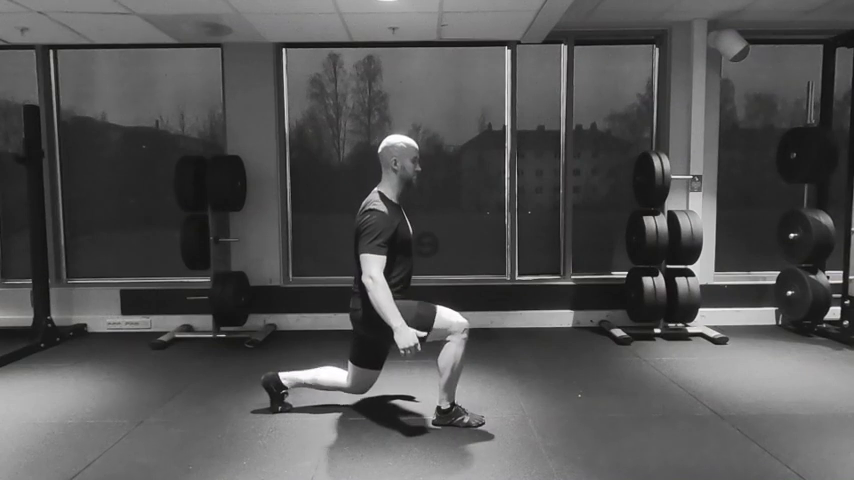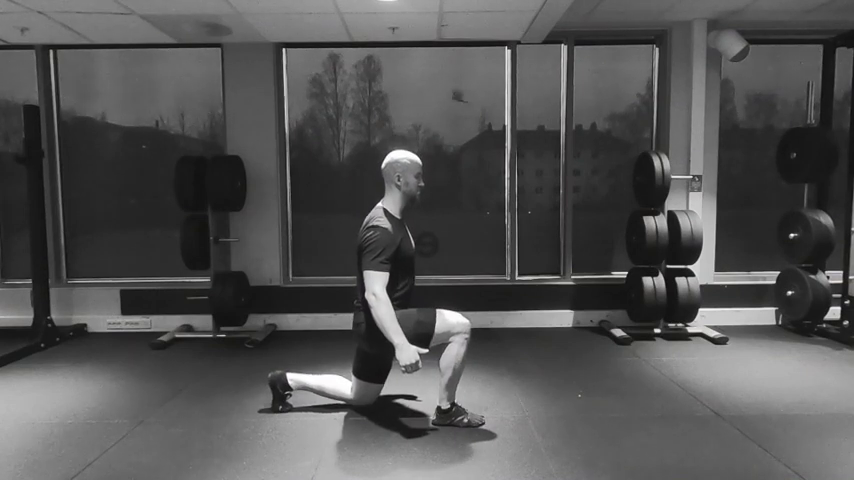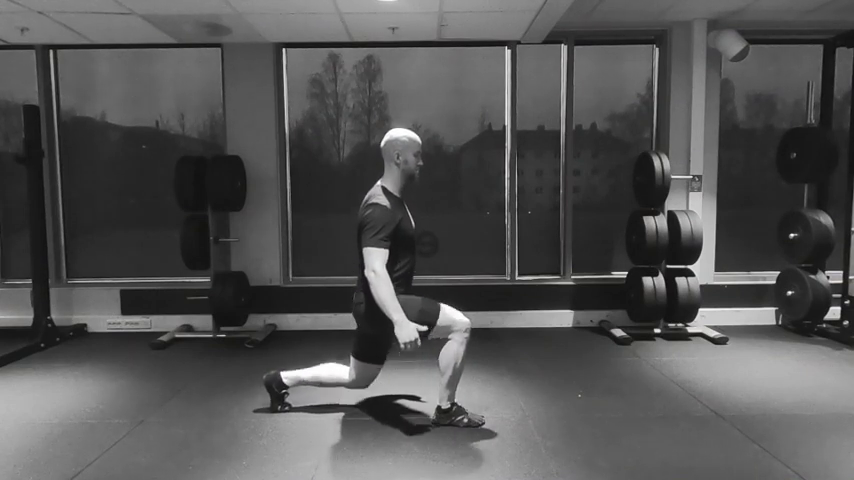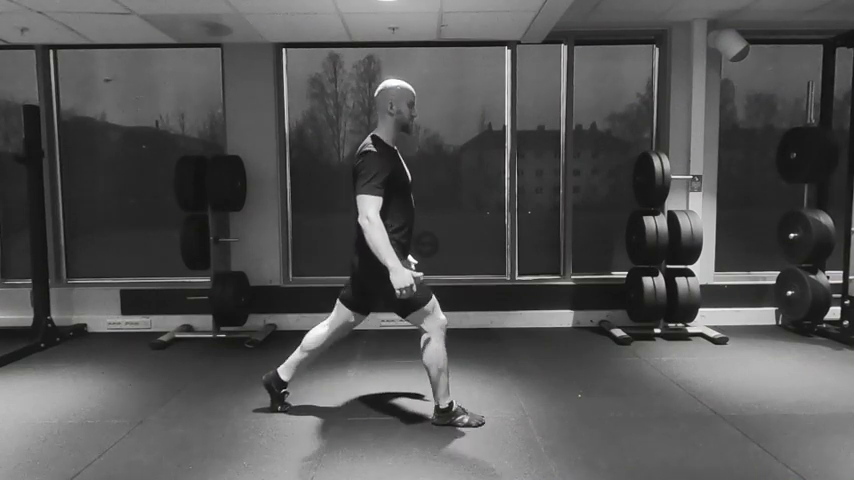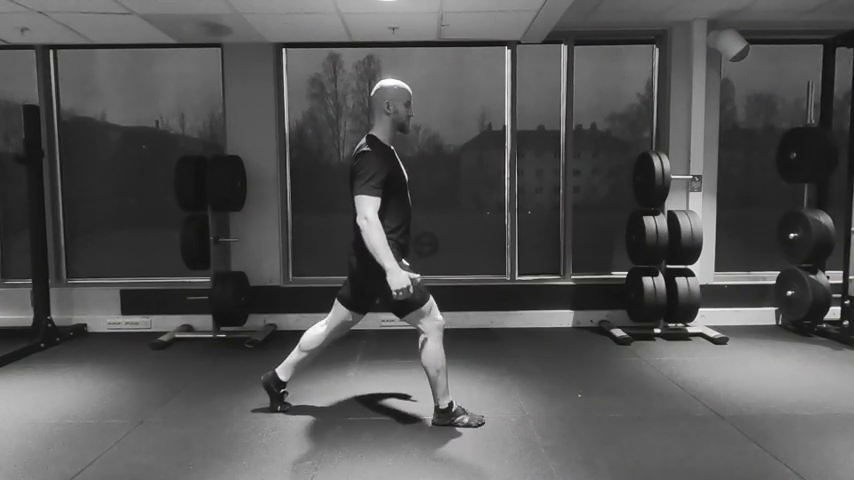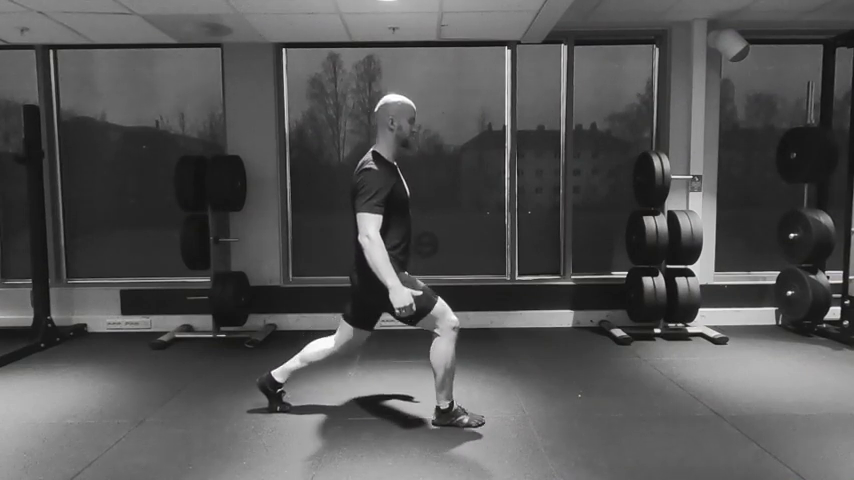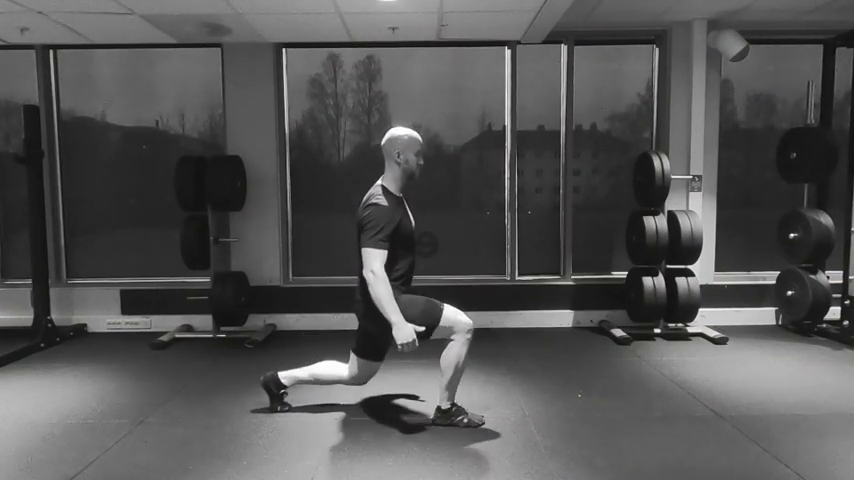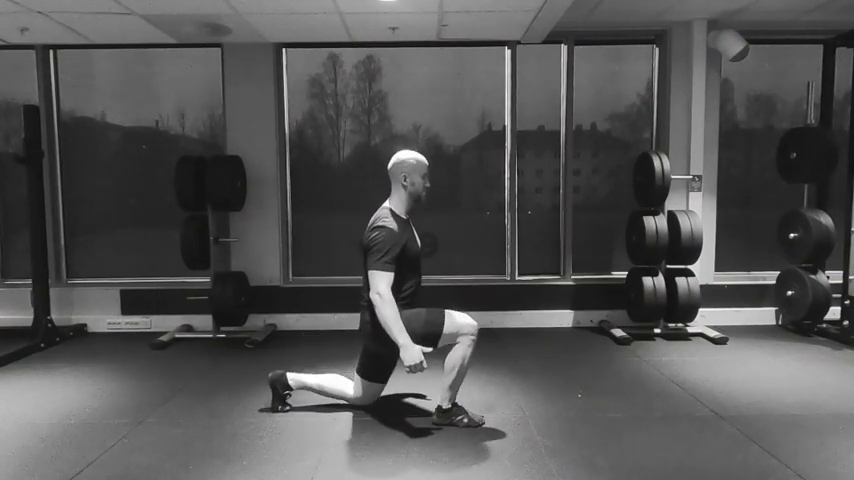
dt=0.5s
person 1, frame 1
left shoulder: (388, 205)
right shoulder: (378, 214)
right elbow: (371, 277)
left wrist: (395, 321)
right wrist: (400, 327)
left hip: (374, 311)
right hip: (378, 311)
left knee: (355, 383)
right knee: (458, 327)
left ankle: (280, 380)
right ankle: (446, 410)
person 1, frame 2
left shoulder: (390, 220)
right shoulder: (381, 230)
right elbow: (374, 295)
left wrist: (397, 337)
right wrist: (401, 344)
left hip: (378, 324)
right hip: (381, 324)
left knee: (359, 396)
right knee: (460, 328)
left ankle: (286, 381)
right ankle: (446, 409)
person 1, frame 3
left shoulder: (390, 199)
right shoulder: (381, 208)
right elbow: (374, 272)
left wrist: (399, 313)
right wrist: (400, 321)
left hip: (377, 306)
right hip: (384, 305)
left knee: (357, 378)
right knee: (459, 326)
left ankle: (281, 380)
right ankle: (446, 410)
person 1, frame 4
left shoulder: (386, 151)
right shoulder: (375, 155)
right elbow: (368, 217)
left wrist: (401, 256)
right wrist: (396, 268)
left hip: (376, 261)
right hip: (381, 263)
left knee: (337, 324)
right knee: (435, 324)
left ankle: (279, 378)
right ankle: (445, 409)
person 1, frame 5
left shoulder: (381, 151)
right shoulder: (372, 156)
right elbow: (366, 218)
left wrist: (395, 259)
right wrist: (392, 269)
left hip: (373, 260)
right hip: (379, 262)
left knee: (334, 324)
right knee: (432, 324)
left ankle: (277, 378)
right ankle: (445, 409)
person 1, frame 6
left shoulder: (385, 166)
right shoulder: (375, 173)
right elbow: (368, 236)
left wrist: (397, 276)
right wrist: (395, 287)
left hip: (375, 276)
right hip: (380, 278)
left knee: (343, 342)
right knee: (447, 325)
left ankle: (274, 379)
right ankle: (445, 410)
person 1, frame 7
left shoulder: (391, 196)
right shoulder: (381, 207)
right elbow: (372, 271)
left wrist: (394, 316)
right wrist: (398, 322)
left hip: (382, 304)
right hip: (384, 304)
left knee: (355, 373)
right knee: (463, 327)
left ankle: (279, 380)
right ankle: (446, 410)
person 1, frame 8
left shoulder: (397, 218)
right shoulder: (387, 230)
right elbow: (379, 294)
left wrist: (402, 337)
right wrist: (406, 345)
left hip: (385, 322)
right hip: (387, 323)
left knee: (360, 395)
right knee: (467, 329)
left ankle: (285, 380)
right ankle: (446, 409)
